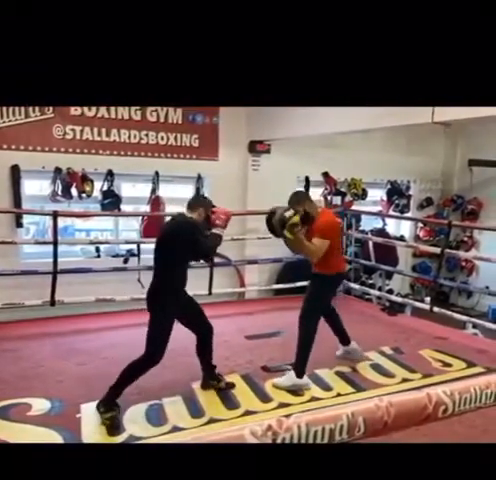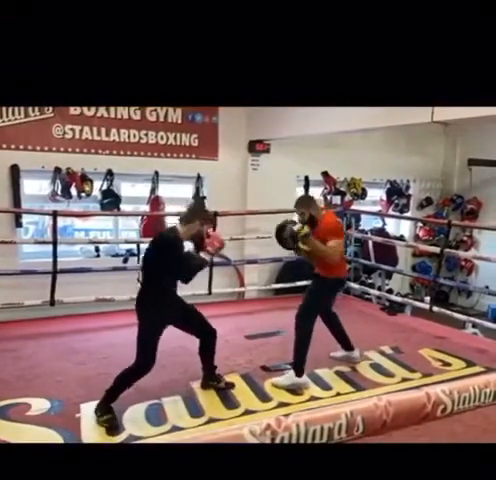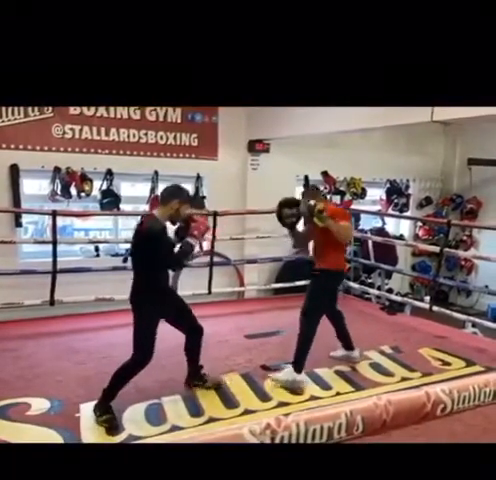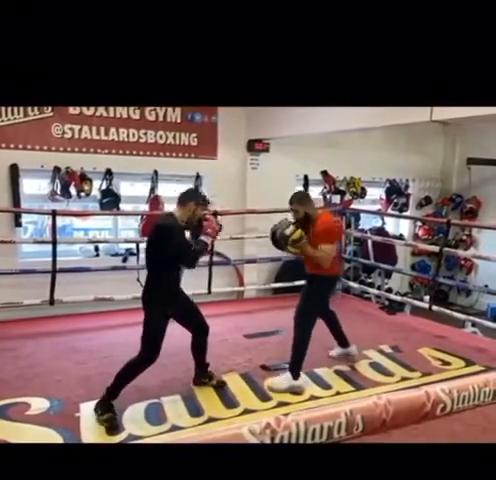
dt=0.3s
person 1, frame 1
left shoulder: (180, 224)
right shoulder: (186, 225)
left elbow: (196, 251)
right elbow: (206, 253)
left wrist: (210, 230)
right wrist: (218, 228)
left hip: (176, 293)
right hip: (163, 296)
left knee: (205, 330)
right knee: (154, 354)
left ankle: (210, 377)
right ankle: (108, 401)
person 1, frame 2
left shoulder: (175, 239)
right shoulder: (168, 239)
left elbow: (183, 267)
right elbow: (185, 275)
left wrist: (201, 251)
right wrist: (207, 253)
left hip: (169, 300)
right hip: (151, 306)
left knee: (208, 333)
right knee: (144, 363)
left ankle: (210, 377)
right ankle: (104, 405)
person 1, frame 3
left shoulder: (157, 224)
right shoulder: (151, 229)
left elbow: (169, 252)
right elbow: (175, 262)
left wrist: (185, 232)
right wrist: (194, 238)
left hip: (162, 292)
right hip: (146, 298)
left knee: (194, 330)
right knee: (142, 356)
left ankle: (194, 376)
right ankle: (103, 404)
person 1, frame 4
left shoulder: (173, 224)
right shoulder: (167, 226)
left elbow: (184, 253)
right elbow: (189, 260)
left wrist: (198, 233)
right wrist: (207, 236)
left hip: (173, 292)
right hip: (157, 297)
left knee: (201, 328)
right knee: (149, 354)
left ankle: (202, 374)
right ankle: (105, 402)
person 2, frame 1
left shoulder: (325, 222)
right shoulder: (311, 218)
left elbow: (313, 255)
right elbow: (296, 248)
left wrist: (296, 233)
right wrist: (286, 232)
left hip: (328, 275)
right hip: (327, 273)
left knee: (307, 319)
right knee: (324, 308)
left ankle: (298, 376)
right ankle: (349, 346)
person 2, frame 2
left shoulder: (330, 224)
right shoulder: (316, 223)
left elbow: (334, 256)
right elbow: (312, 255)
left wrist: (310, 241)
right wrist: (301, 243)
left hip: (330, 278)
right hip: (326, 276)
left knee: (303, 318)
right knee: (325, 312)
left ankle: (297, 375)
right ankle: (350, 351)
person 2, frame 3
left shoulder: (337, 212)
right shoulder: (313, 217)
left elbow: (347, 236)
right elbow: (299, 243)
left wrist: (325, 220)
right wrist: (291, 226)
left hip: (330, 271)
right hip: (324, 270)
left knee: (309, 317)
right knee: (330, 309)
left ankle: (295, 372)
right ankle: (350, 350)
person 2, frame 4
left shoulder: (327, 224)
right shoulder: (307, 223)
left elbow: (325, 261)
right elbow: (301, 249)
left wrist: (303, 246)
right wrist: (293, 243)
left hip: (324, 277)
right hip: (317, 275)
left knee: (303, 320)
right knee: (323, 310)
left ankle: (294, 377)
right ankle: (346, 347)
